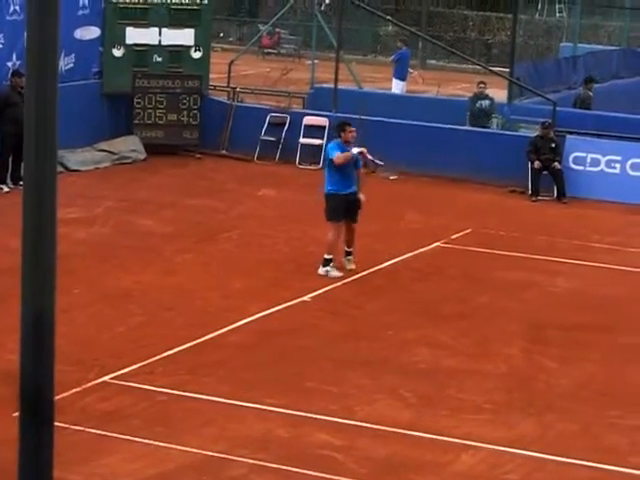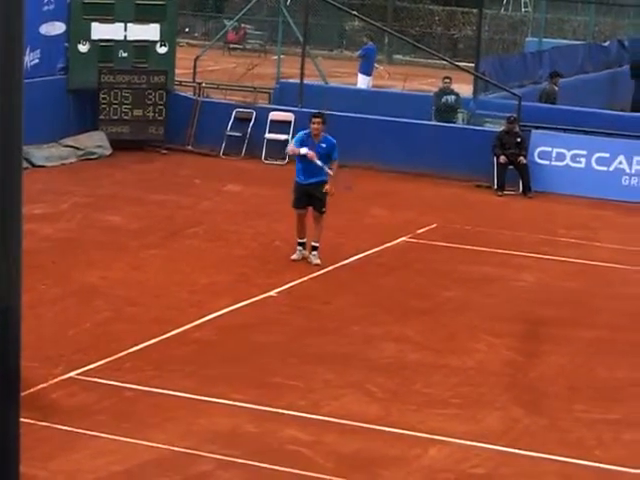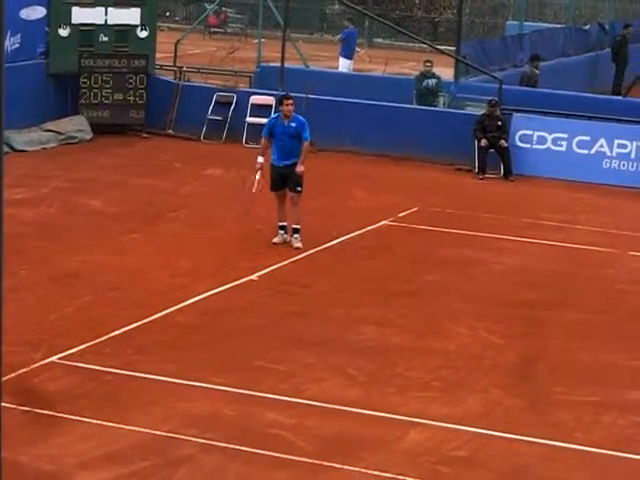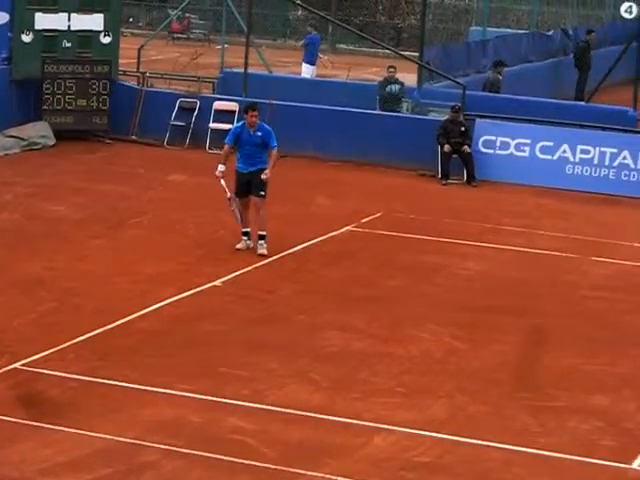
dt=1s
person 1, frame 1
left shoulder: (355, 149)
right shoulder: (332, 146)
right elbow: (338, 160)
left wrist: (359, 191)
right wrist: (355, 151)
left hip: (351, 193)
right hip: (334, 193)
left knee: (351, 227)
right knee: (336, 228)
left ankle: (348, 257)
right ankle: (326, 265)
person 1, frame 2
left shoulder: (330, 142)
right shoulder: (302, 136)
left elbow: (334, 163)
right elbow: (290, 150)
left wrist: (330, 182)
right wrist: (304, 151)
left hip: (319, 184)
right hip: (301, 182)
left knee: (318, 217)
right knee: (300, 215)
left ankle: (314, 252)
right ankle: (301, 248)
person 1, frame 3
left shoulder: (301, 122)
right shoulder: (272, 121)
left elbow: (306, 143)
right elbow: (265, 140)
left wrist: (301, 164)
right wrist: (260, 160)
left hip: (294, 166)
right hip: (276, 165)
left knee: (295, 199)
right knee: (280, 199)
left ankle: (295, 235)
right ankle: (282, 232)
person 1, frame 4
left shoulder: (266, 130)
right shoulder: (237, 129)
left elbow: (274, 150)
right elbow: (227, 148)
left wrist: (269, 169)
right wrist: (221, 167)
left hip: (259, 171)
right hip: (242, 171)
left knee: (259, 205)
right knee: (244, 205)
left ankle: (261, 241)
right ankle: (246, 238)
